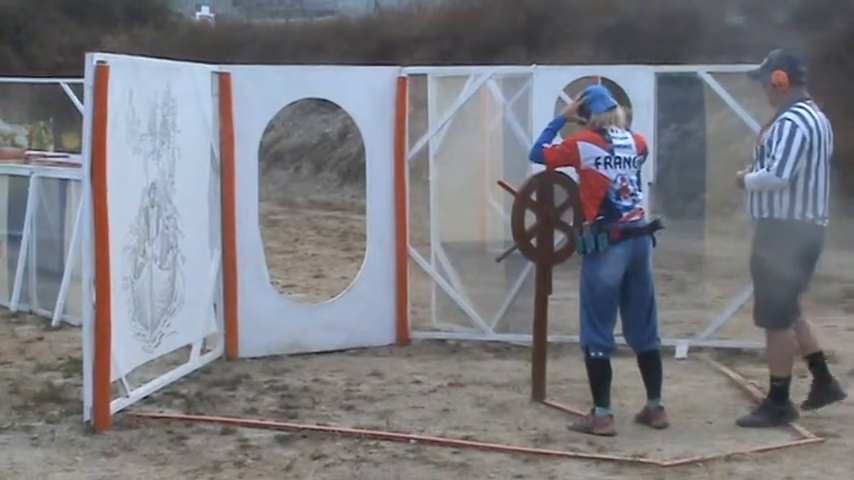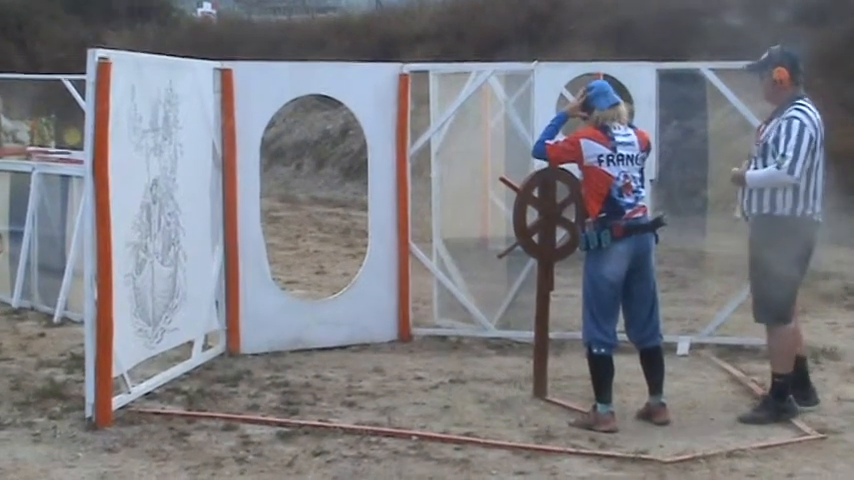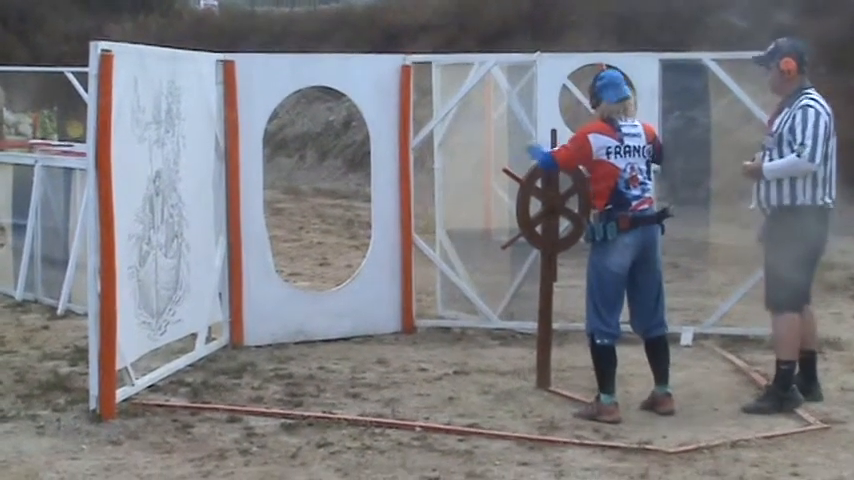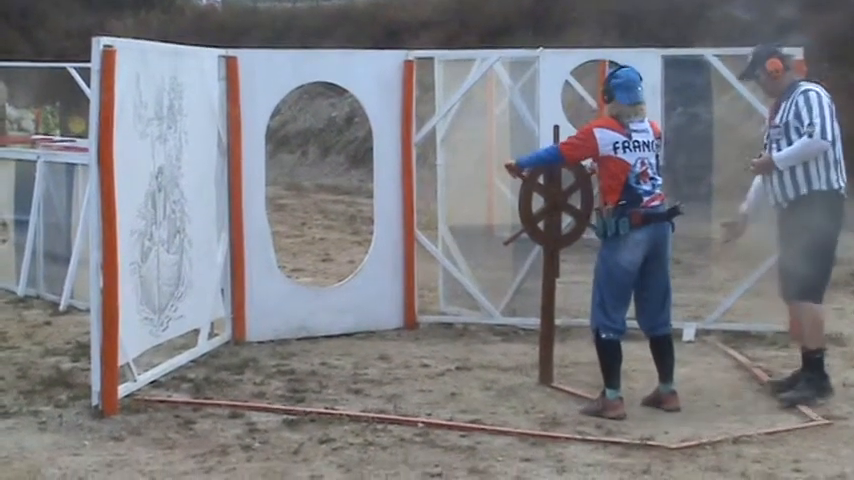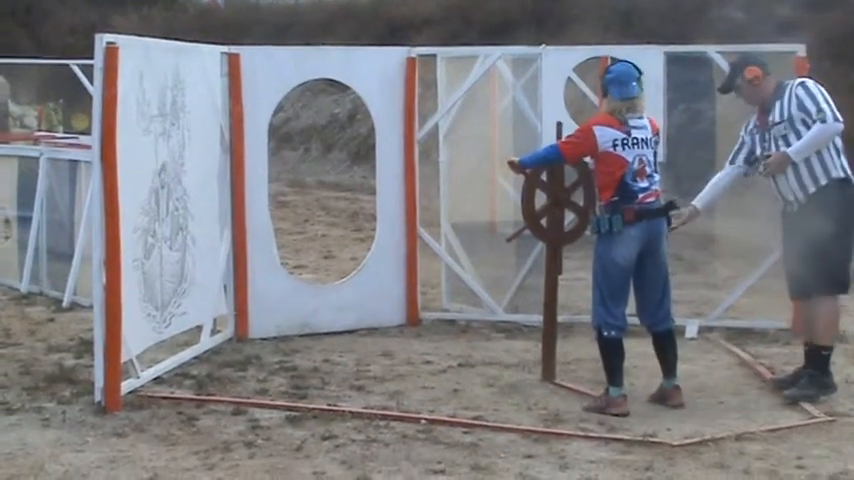
dt=0.5s
person 1, frame 1
left shoulder: (790, 121)
right shoulder: (816, 118)
left elbow: (777, 176)
left wrist: (746, 179)
right wrist: (756, 175)
left hip: (784, 229)
right hip: (805, 227)
left knee: (775, 317)
right knee: (787, 311)
left ankle: (778, 402)
right ankle: (823, 381)
person 1, frame 2
left shoulder: (797, 120)
right shoulder: (790, 116)
left elbow: (788, 174)
left wrist: (747, 177)
right wrist: (752, 173)
left hip: (783, 226)
right hip: (780, 224)
left knee: (776, 313)
right knee: (782, 310)
left ankle: (780, 398)
right ankle: (801, 386)
person 1, frame 3
left shoulder: (810, 108)
right shoulder: (791, 107)
left elbow: (808, 161)
left wrist: (763, 169)
left hip: (800, 217)
right hip: (787, 215)
left knee: (784, 302)
right knee: (798, 300)
left ankle: (783, 388)
right ankle: (807, 379)
person 1, frame 4
left shoulder: (809, 95)
right shoulder: (778, 111)
left elbow: (820, 141)
right elbow: (767, 169)
left wrist: (777, 160)
right wrist: (745, 213)
left hip: (818, 203)
right hip: (794, 209)
left knee: (803, 292)
right knee: (798, 293)
left ankle: (817, 377)
right ankle: (809, 369)
person 1, frame 5
left shoulder: (802, 90)
right shoulder: (756, 124)
right elbow: (732, 170)
left wrist: (790, 155)
right wrist: (695, 207)
right hip: (797, 207)
left knee: (823, 288)
right knee: (802, 290)
left ankle: (821, 373)
right ankle: (810, 366)
person 2, frame 1
left shoulder: (584, 143)
right shoulder: (638, 142)
left elbow: (537, 153)
left wrist: (563, 117)
right wrist: (617, 124)
left hip: (606, 245)
right hip: (639, 240)
left knee: (597, 334)
right knee: (644, 329)
left ankle: (602, 415)
right ankle: (655, 407)
person 2, frame 2
left shoulder: (586, 140)
right shoulder: (640, 139)
left elbow: (540, 149)
left wrist: (565, 114)
right wrist: (619, 119)
left hip: (608, 242)
right hip: (642, 236)
left knee: (600, 330)
right knee: (646, 327)
left ankle: (603, 412)
right ankle: (657, 404)
person 2, frame 3
left shoulder: (593, 134)
right shoulder: (647, 132)
left elbow: (551, 162)
left wrist: (535, 151)
left hip: (614, 234)
right hip: (648, 228)
left knee: (603, 322)
right knee: (651, 317)
left ankle: (607, 402)
right ankle: (663, 394)
person 2, frame 4
left shoulder: (600, 131)
right shoulder: (653, 130)
left elbow: (559, 153)
left wrist: (520, 165)
left hip: (625, 230)
right hip: (659, 226)
left knee: (607, 318)
right knee: (656, 314)
left ankle: (612, 398)
right ankle: (667, 390)
person 2, frame 5
left shoulder: (598, 128)
right shoulder: (651, 127)
left elbow: (558, 152)
left wrist: (522, 163)
left hip: (619, 227)
right hip: (654, 221)
left knee: (609, 315)
right knee: (658, 310)
left ankle: (615, 395)
right ankle: (671, 387)
